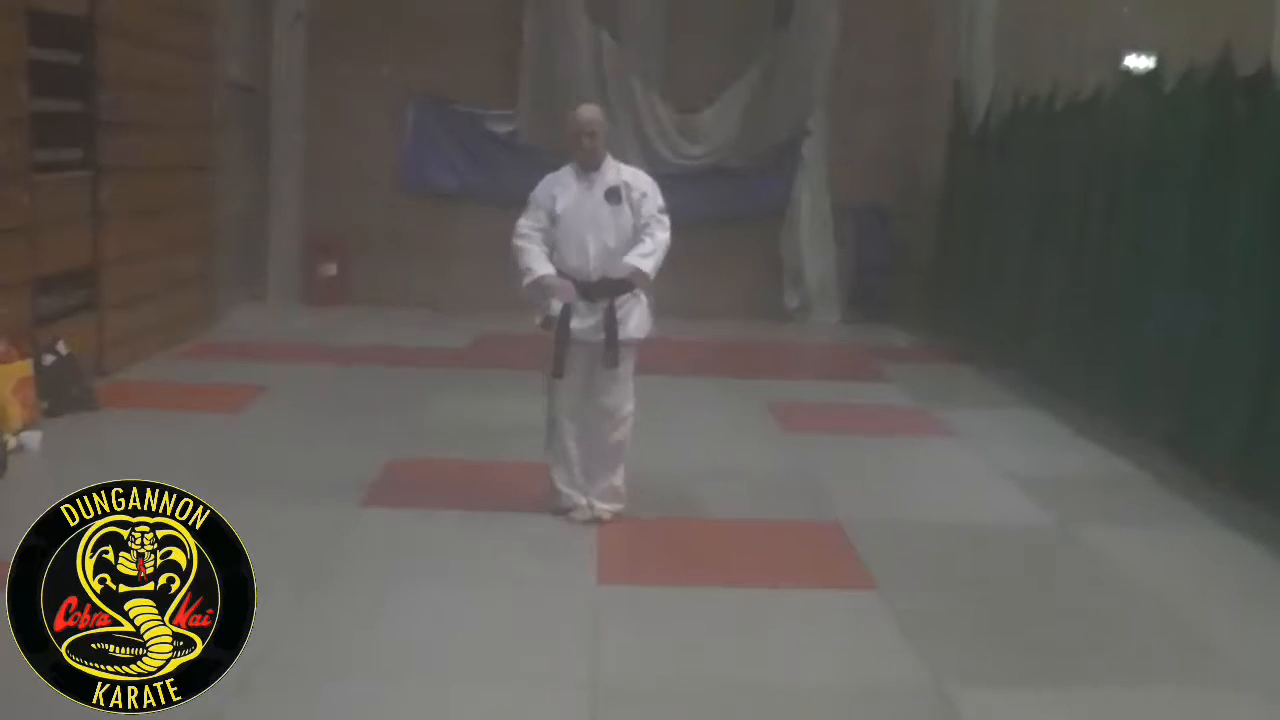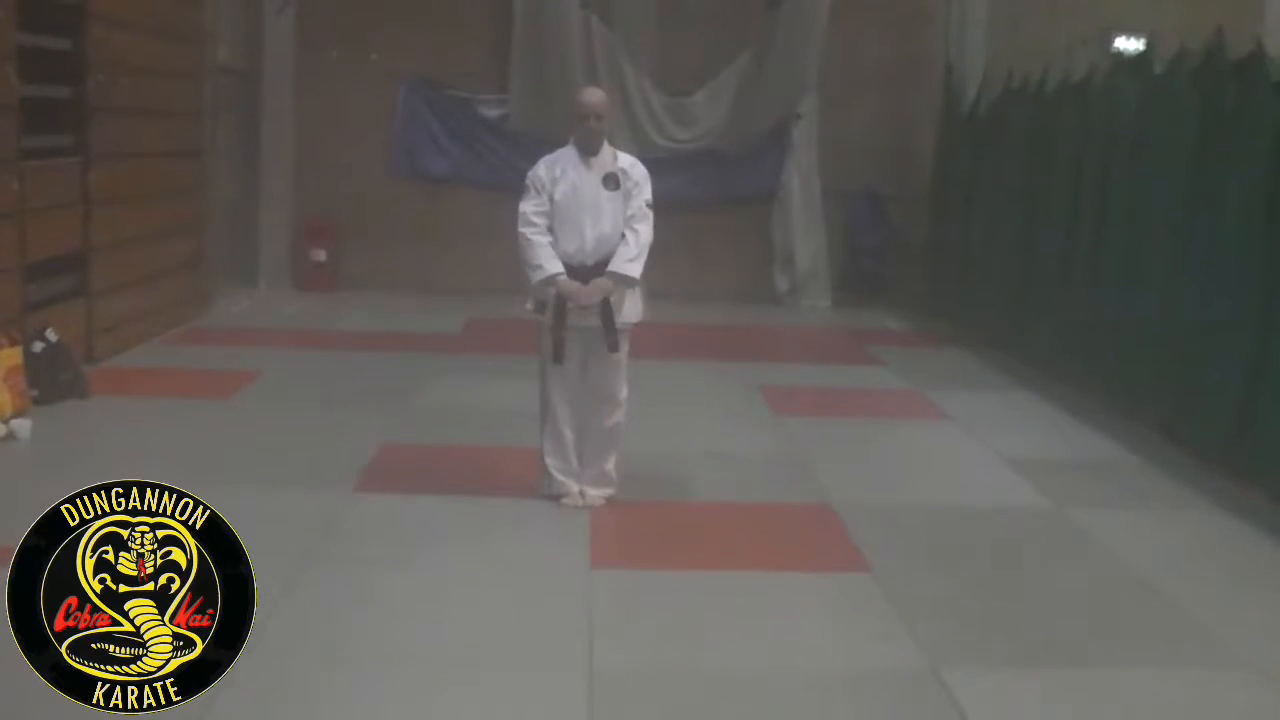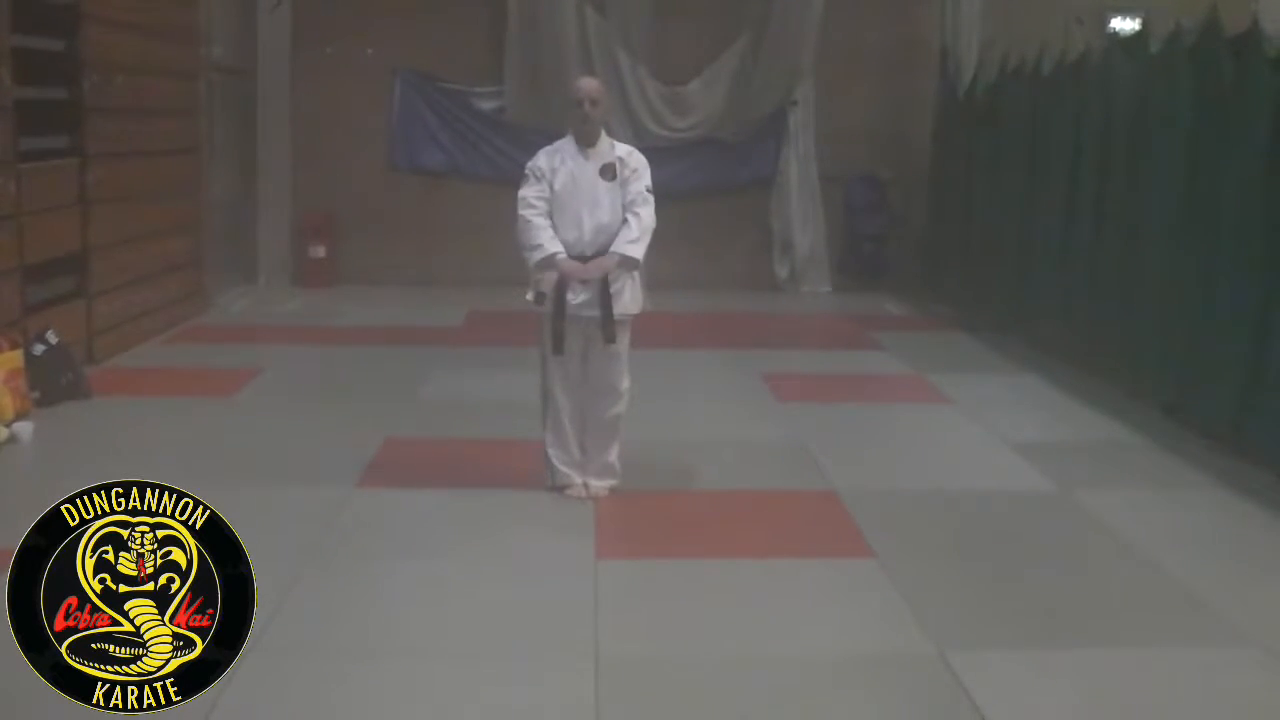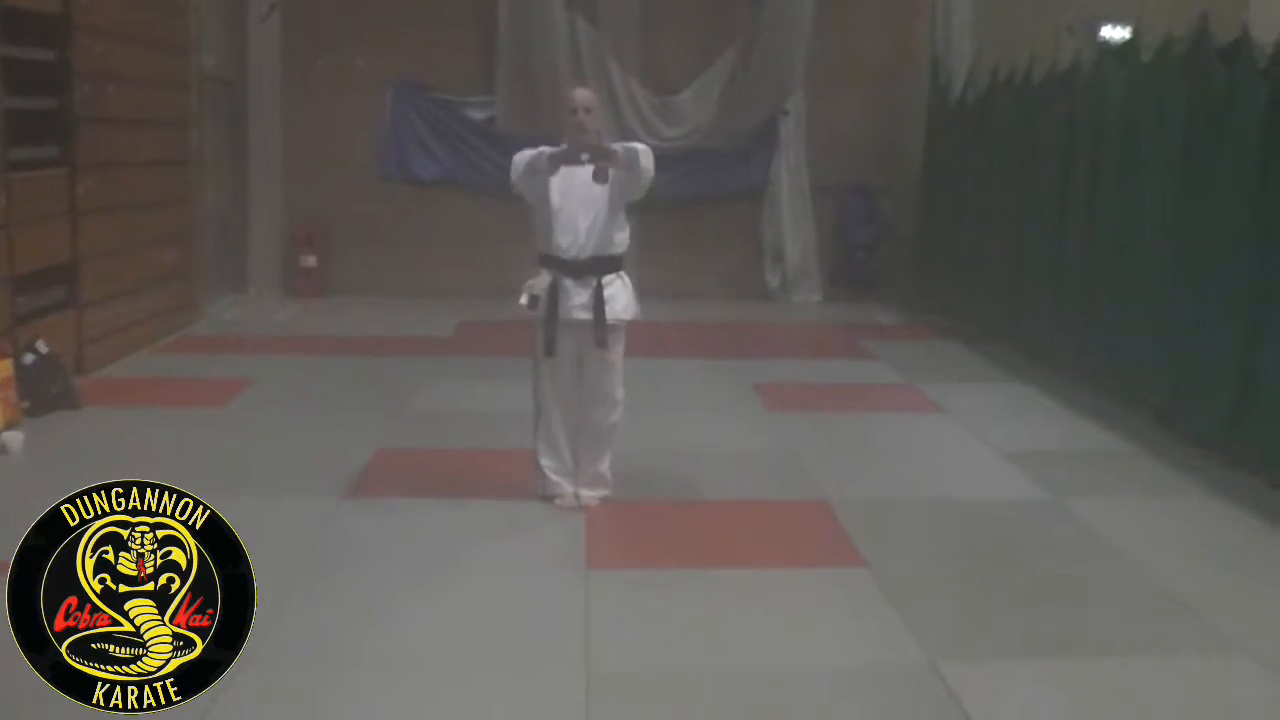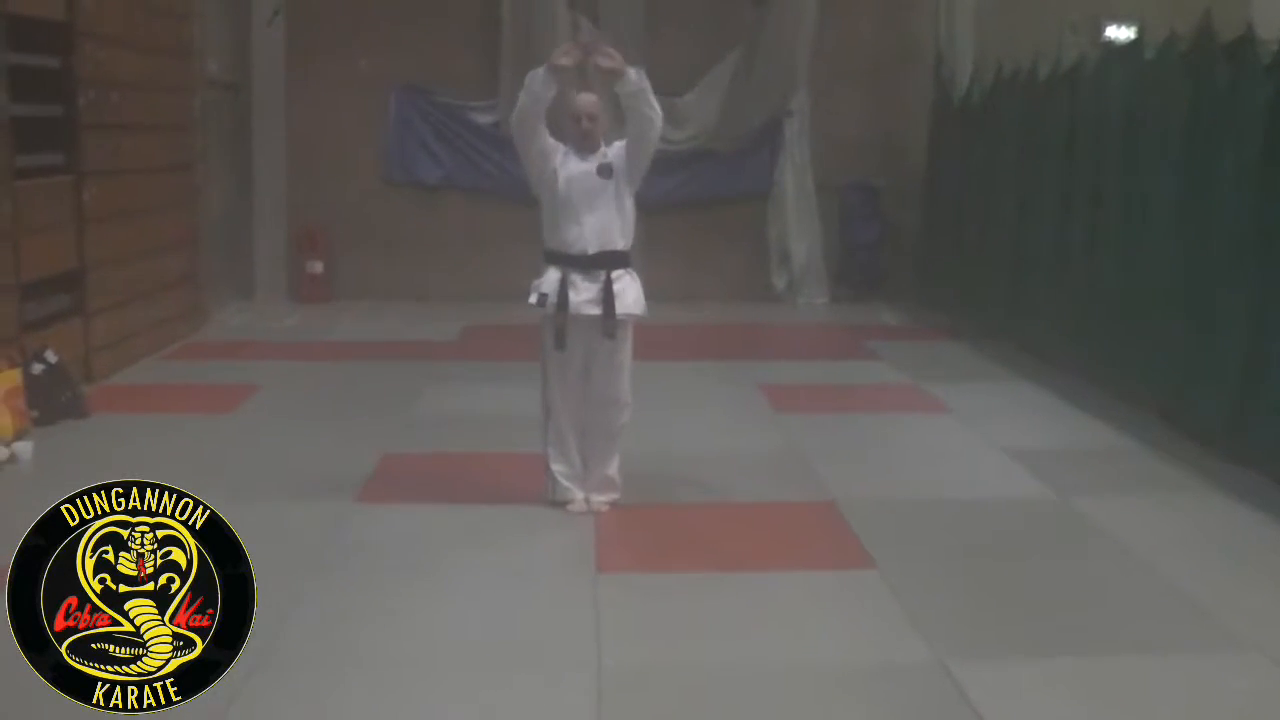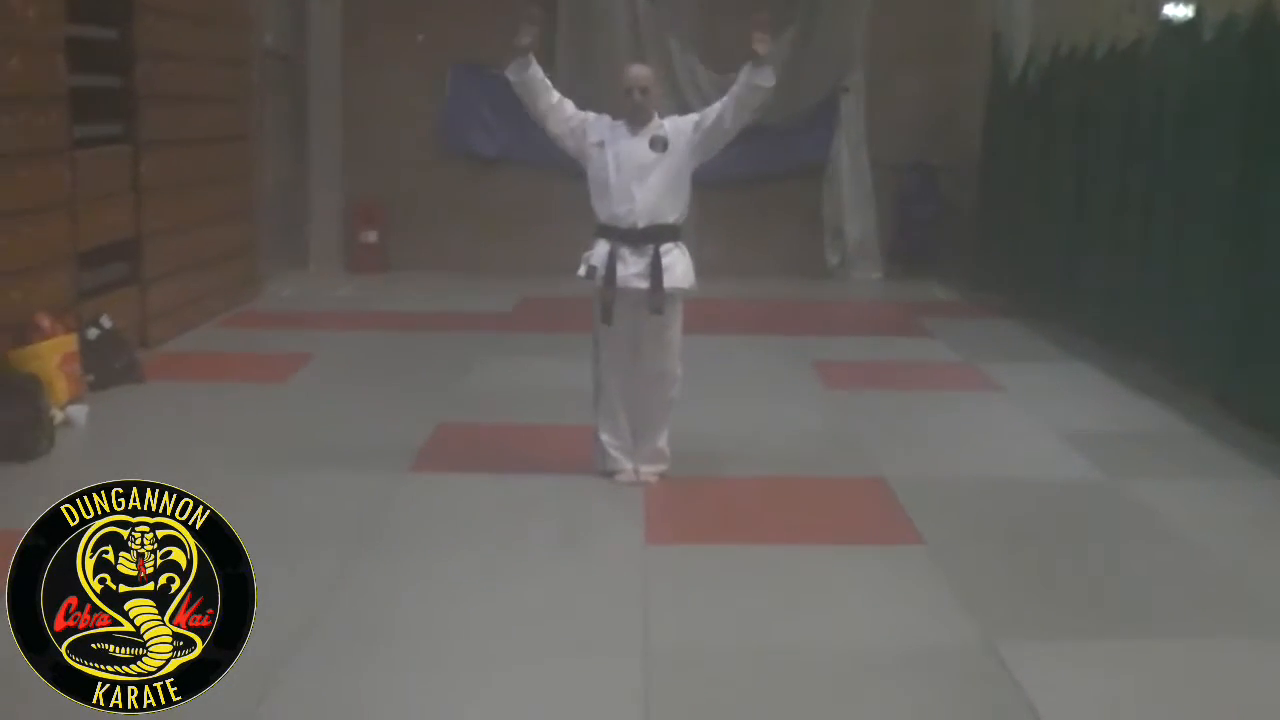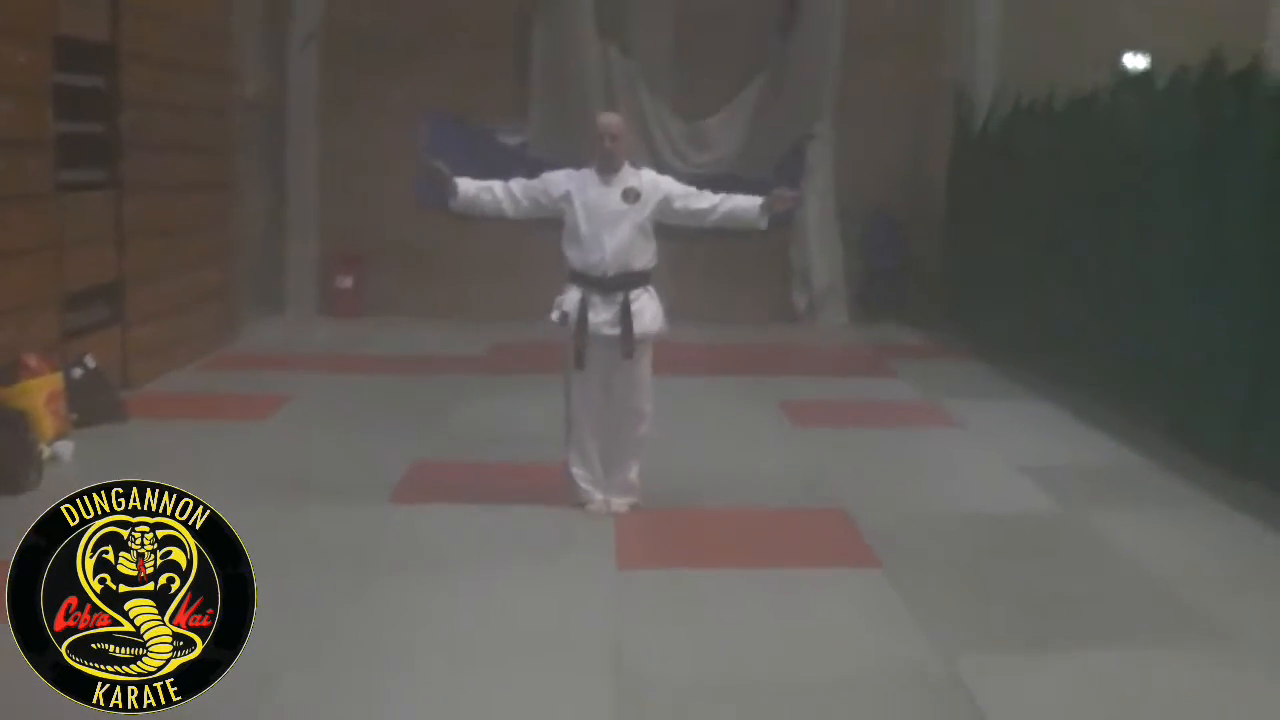
dt=0.7s
person 1, frame 1
left shoulder: (636, 182)
right shoulder: (551, 187)
left elbow: (657, 232)
right elbow: (527, 238)
left wrist: (634, 267)
right wrist: (546, 279)
left hip: (620, 309)
right hip: (570, 309)
left knee: (613, 407)
right knee: (567, 406)
left ankle: (604, 495)
right ankle: (571, 494)
person 1, frame 2
left shoulder: (630, 169)
right shoulder: (547, 169)
left elbow: (639, 230)
right elbow: (531, 229)
left wrist: (608, 281)
right wrist: (559, 281)
left hip: (613, 295)
right hip: (562, 294)
left knee: (608, 393)
right knee: (560, 392)
left ankle: (597, 479)
right ankle: (563, 480)
person 1, frame 3
left shoulder: (629, 159)
right shoulder: (546, 160)
left elbow: (641, 215)
right elbow: (530, 215)
left wrist: (610, 261)
right wrist: (561, 263)
left hip: (613, 286)
right hip: (561, 286)
left knee: (609, 385)
right knee: (561, 384)
left ankle: (600, 471)
right ankle: (568, 472)
person 1, frame 4
left shoulder: (618, 160)
right shoulder: (545, 158)
left elbow: (643, 166)
right elbow: (522, 170)
left wrist: (612, 152)
right wrist: (558, 156)
left hip: (605, 290)
right hip: (556, 288)
left knee: (602, 394)
right knee: (554, 393)
left ankle: (591, 480)
right ankle: (558, 481)
person 1, frame 5
left shoulder: (623, 160)
right shoulder: (551, 161)
left elbow: (647, 123)
right elbow: (526, 125)
left wrist: (623, 77)
right wrist: (551, 75)
left hip: (614, 289)
right hip: (563, 288)
left knee: (610, 395)
right knee: (563, 395)
left ankle: (600, 484)
right ankle: (569, 485)
person 1, frame 6
left shoulder: (684, 134)
right shoulder: (594, 133)
left elbow: (732, 111)
right elbow: (548, 106)
left wrist: (758, 67)
right wrist: (525, 59)
left hip: (662, 263)
right hip: (613, 261)
left knee: (660, 368)
right knee: (613, 367)
left ankle: (650, 455)
right ankle: (617, 456)
person 1, frame 7
left shoulder: (652, 185)
right shoulder: (565, 184)
left elbow: (707, 206)
right elbow: (510, 197)
left wrist: (763, 207)
right wrist: (456, 188)
left hip: (633, 307)
right hip: (586, 306)
left knee: (631, 404)
right knee: (586, 403)
left ankle: (621, 486)
right ankle: (592, 487)
